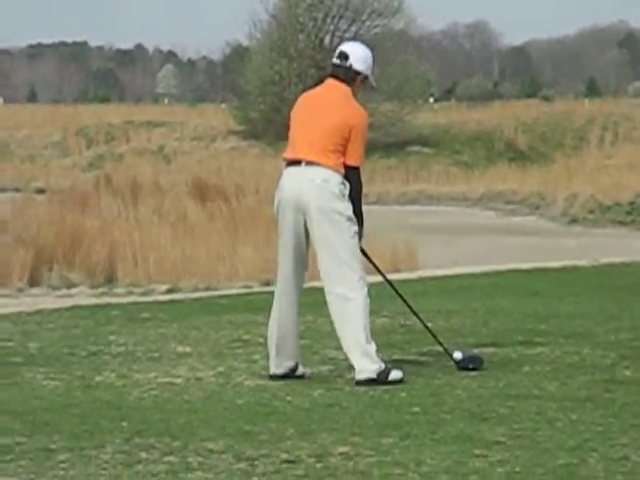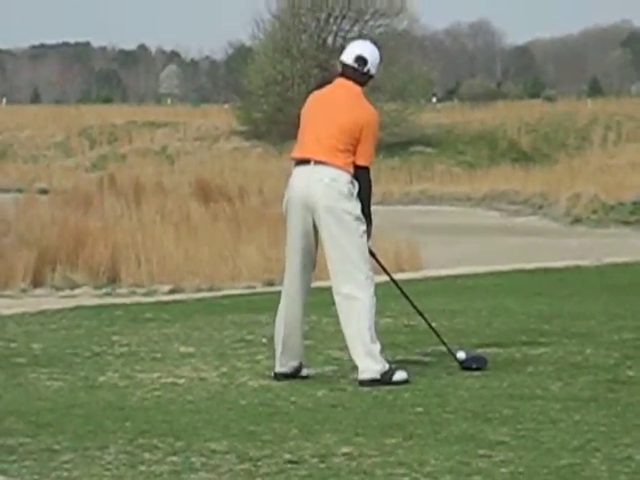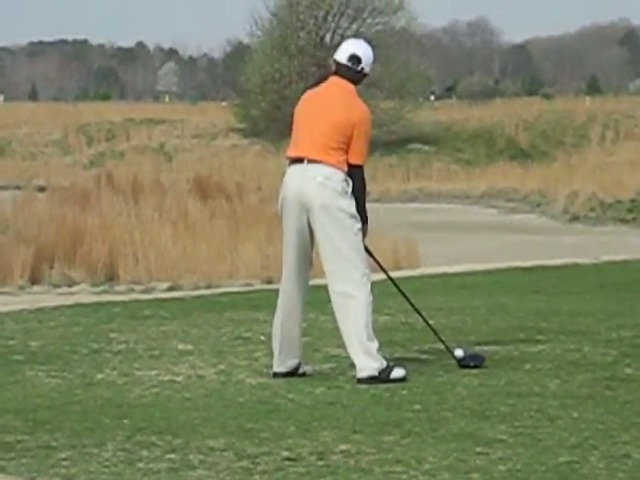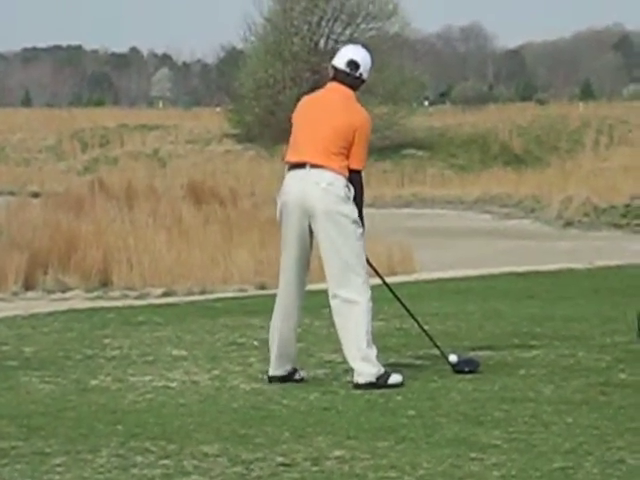
dt=0.4s
person 1, frame 1
left shoulder: (304, 99)
right shoulder: (355, 112)
right elbow: (351, 171)
right wrist: (357, 220)
left hip: (289, 181)
right hip: (323, 185)
left knee: (288, 278)
right knee: (347, 281)
left ankle: (282, 361)
right ankle: (367, 366)
person 1, frame 2
left shoulder: (314, 98)
right shoulder: (366, 112)
right elbow: (361, 170)
right wrist: (366, 218)
left hip: (299, 180)
right hip: (333, 185)
left knee: (295, 276)
right knee: (355, 280)
left ankle: (287, 362)
right ankle: (371, 367)
person 1, frame 3
left shoulder: (308, 97)
right shoulder: (359, 110)
right elbow: (355, 169)
right wrist: (362, 217)
left hip: (293, 179)
right hip: (327, 183)
left knee: (293, 276)
right knee: (350, 278)
left ankle: (285, 360)
right ankle: (368, 365)
person 1, frame 4
left shoulder: (305, 103)
right shoulder: (359, 116)
right elbow: (354, 173)
right wrist: (359, 221)
left hip: (293, 184)
right hip: (328, 188)
left knee: (290, 280)
right knee: (351, 284)
left ankle: (281, 365)
right ankle: (366, 370)
